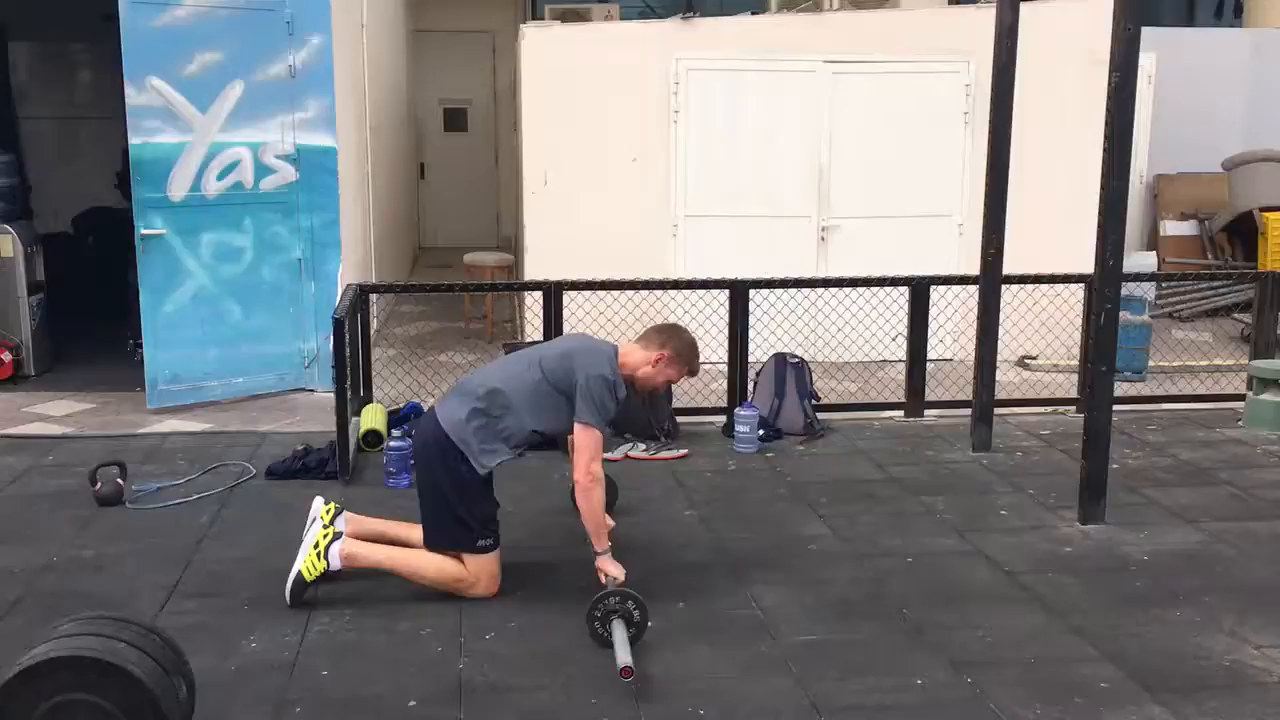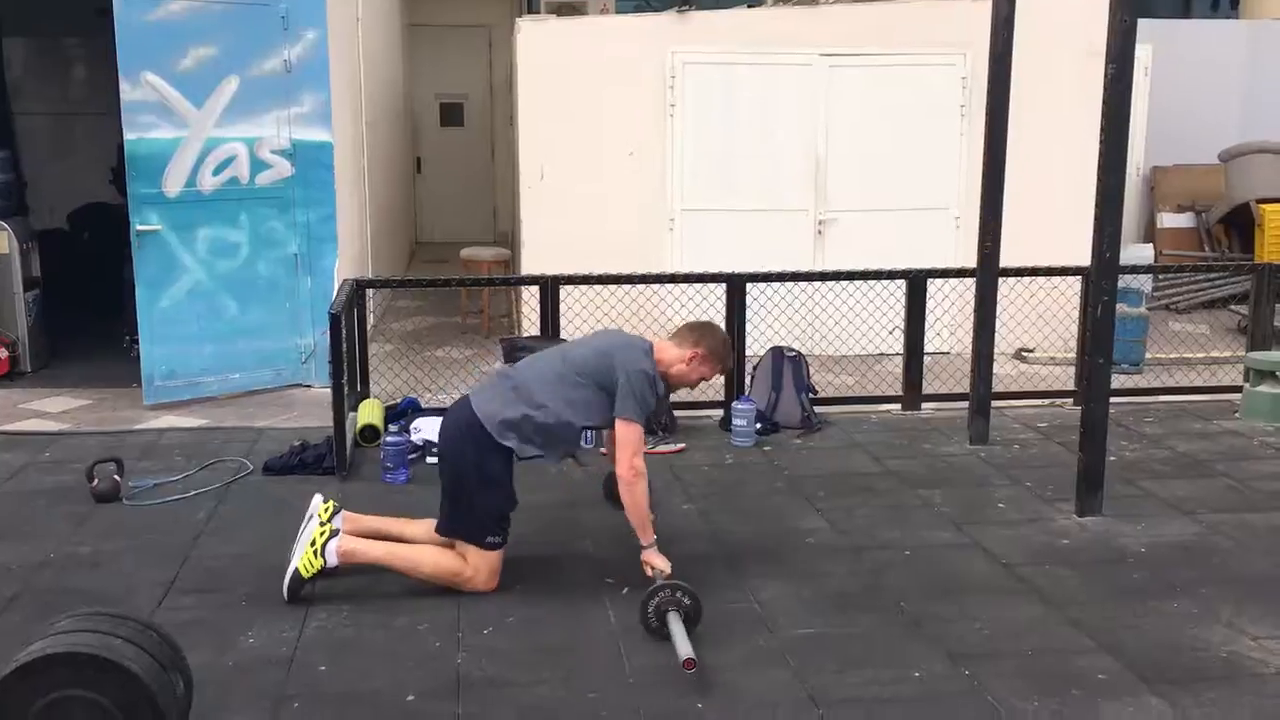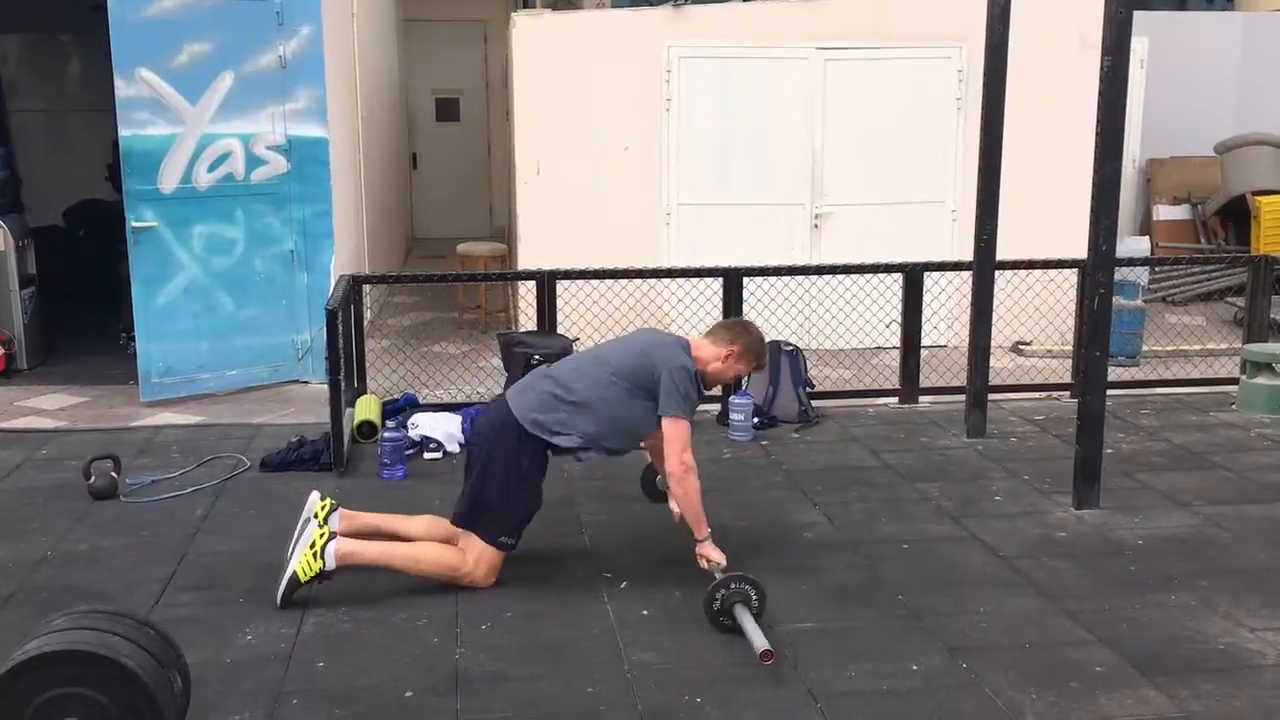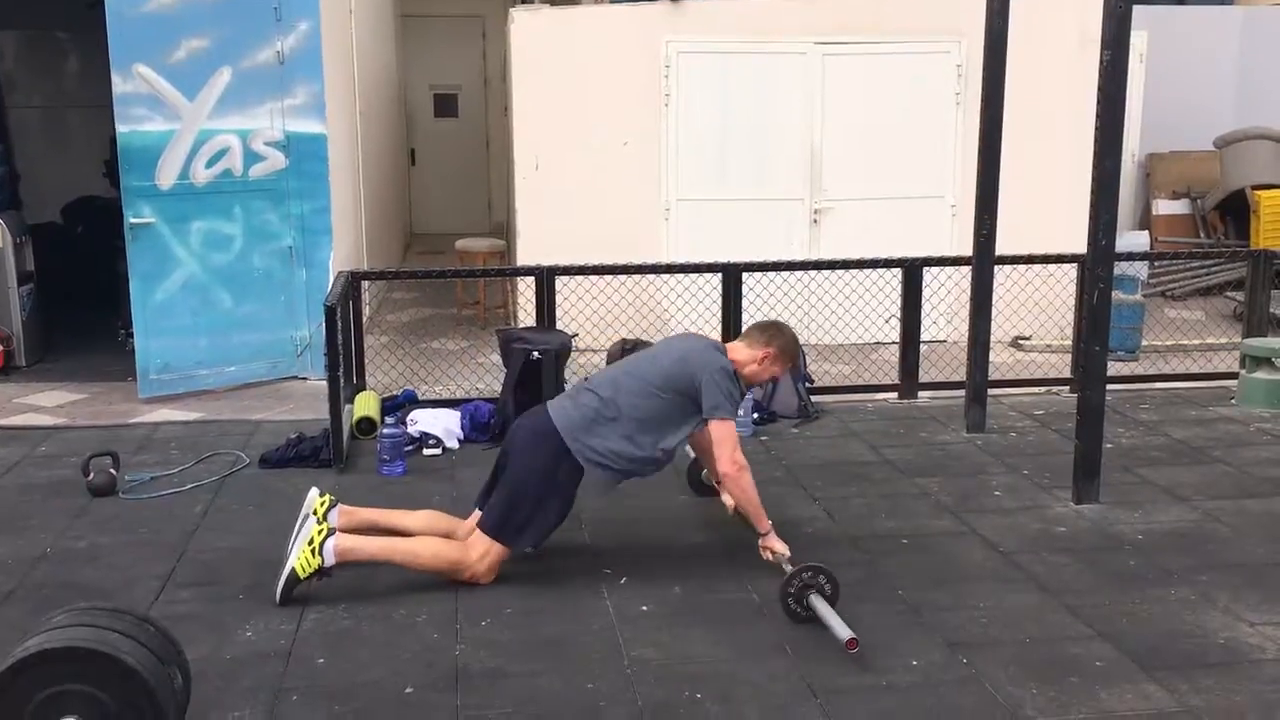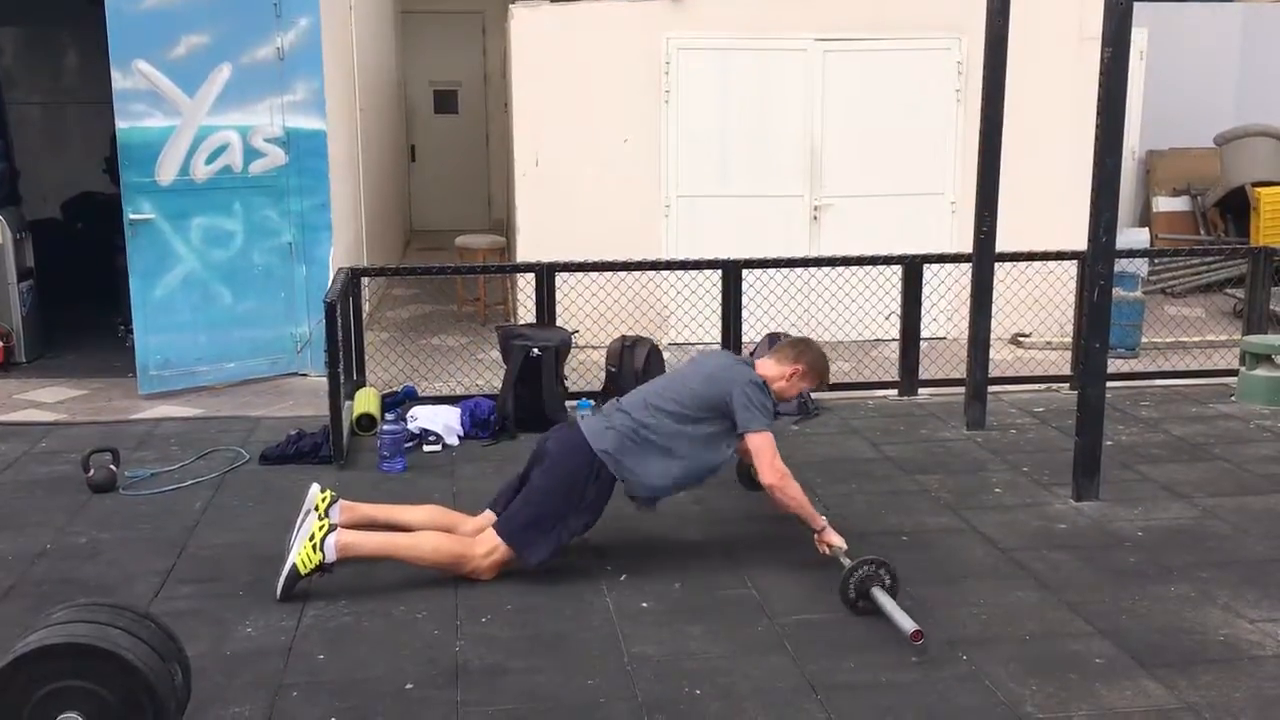
dt=0.3s
person 1, frame 1
left shoulder: (596, 355)
right shoulder: (602, 376)
left elbow: (578, 443)
right elbow: (587, 474)
left wrist: (597, 511)
right wrist: (603, 552)
left hip: (449, 429)
right hip: (454, 442)
left knee: (453, 544)
right knee: (480, 580)
left ankle: (340, 523)
right ankle: (339, 551)
person 1, frame 2
left shoulder: (630, 350)
right shoulder: (641, 371)
left elbow: (616, 440)
right elbow: (629, 467)
left wrist: (635, 507)
right wrist: (648, 545)
left hip: (473, 420)
right hip: (484, 435)
left knee: (460, 540)
right knee: (478, 575)
left ankle: (339, 521)
right ankle: (338, 548)
person 1, frame 3
left shoulder: (665, 349)
right shoulder: (681, 369)
left elbow: (653, 430)
right elbow: (680, 464)
left wrist: (671, 494)
right wrist: (702, 539)
left hip: (510, 418)
right hip: (520, 433)
left knee: (465, 536)
right knee: (475, 569)
left ankle: (335, 520)
right ankle: (334, 550)
person 1, frame 4
left shoulder: (699, 351)
right shoulder: (720, 371)
left elbow: (697, 429)
right elbow: (732, 464)
left wrist: (721, 489)
right wrist: (765, 531)
left hip: (543, 427)
right hip: (558, 447)
left knee: (466, 531)
right knee: (476, 563)
left ankle: (335, 515)
right ankle: (334, 546)
person 1, frame 5
left shoulder: (725, 363)
right shoulder: (751, 387)
left elbow: (738, 435)
right elbow: (772, 477)
left wrist: (781, 481)
right wrist: (820, 526)
left hip: (573, 443)
right hip: (588, 467)
left knee: (472, 528)
right knee: (479, 559)
left ankle: (335, 511)
right ankle: (333, 542)
